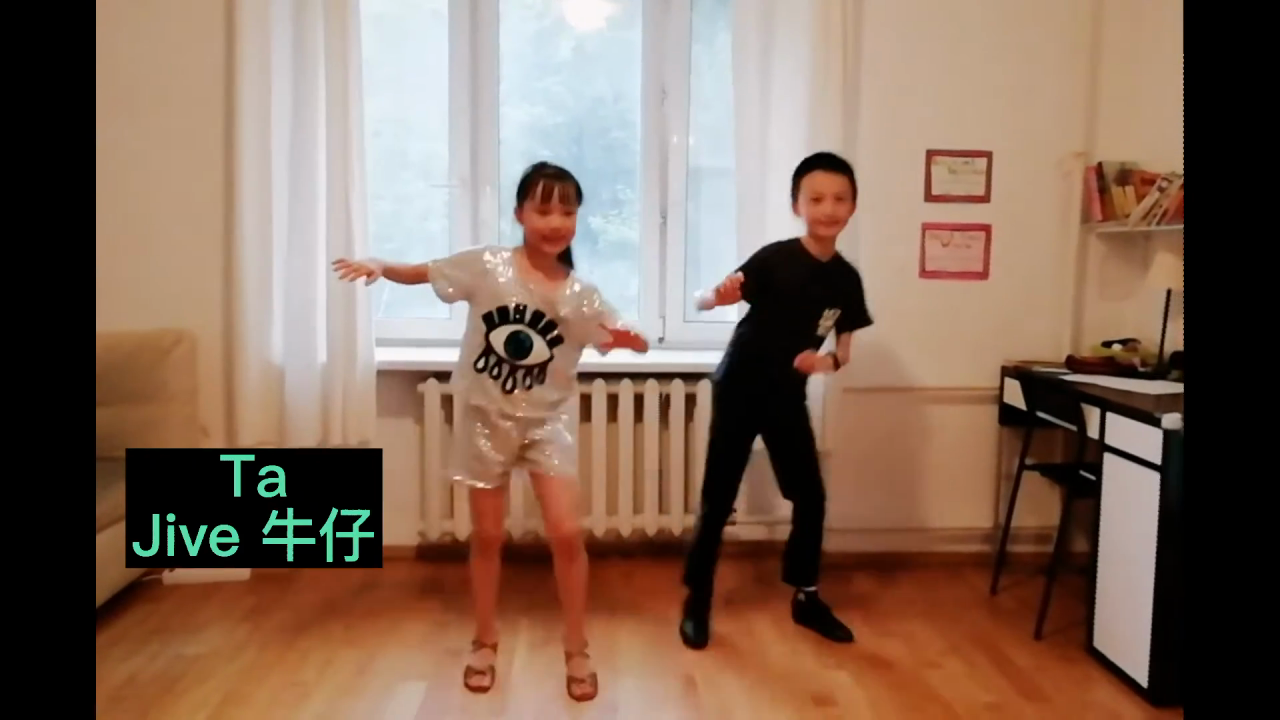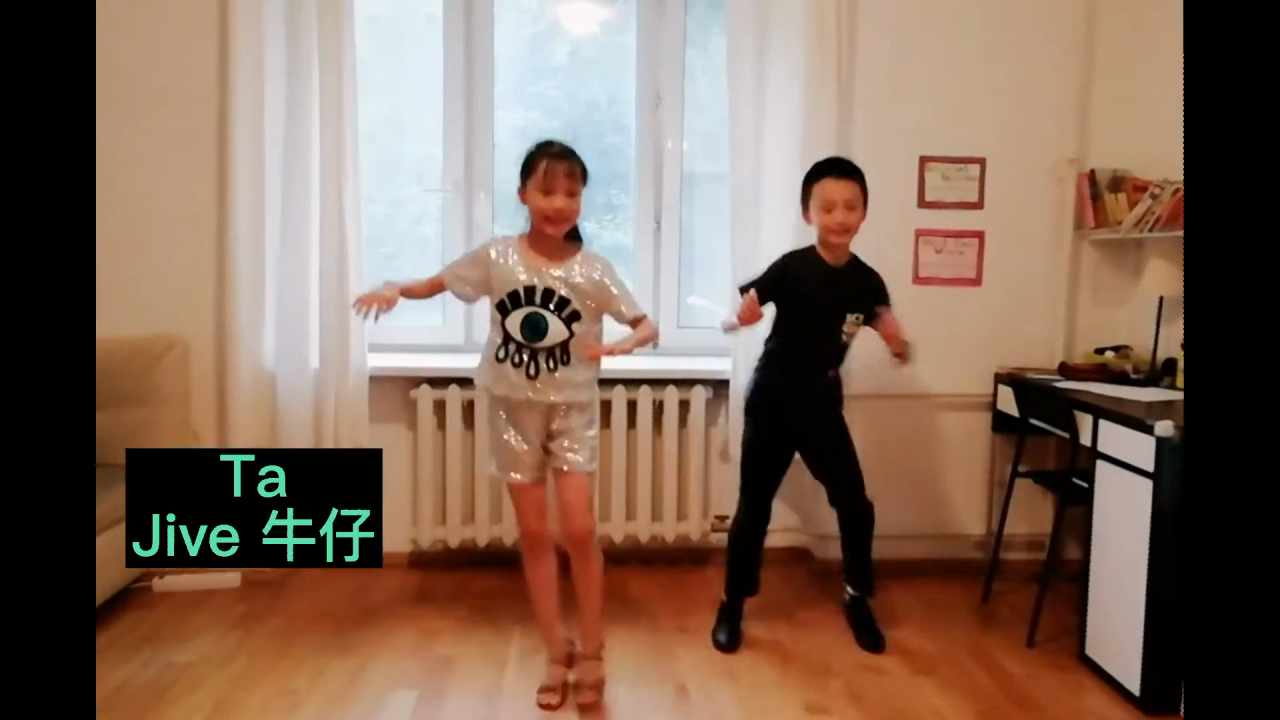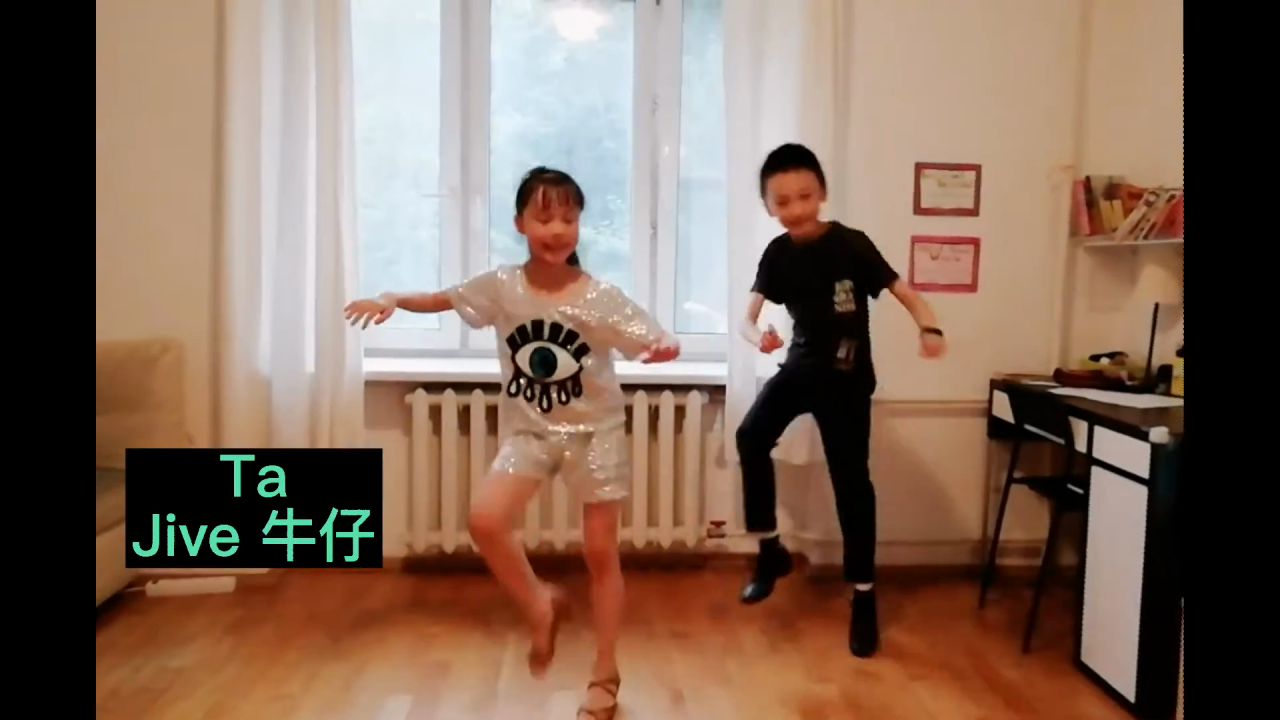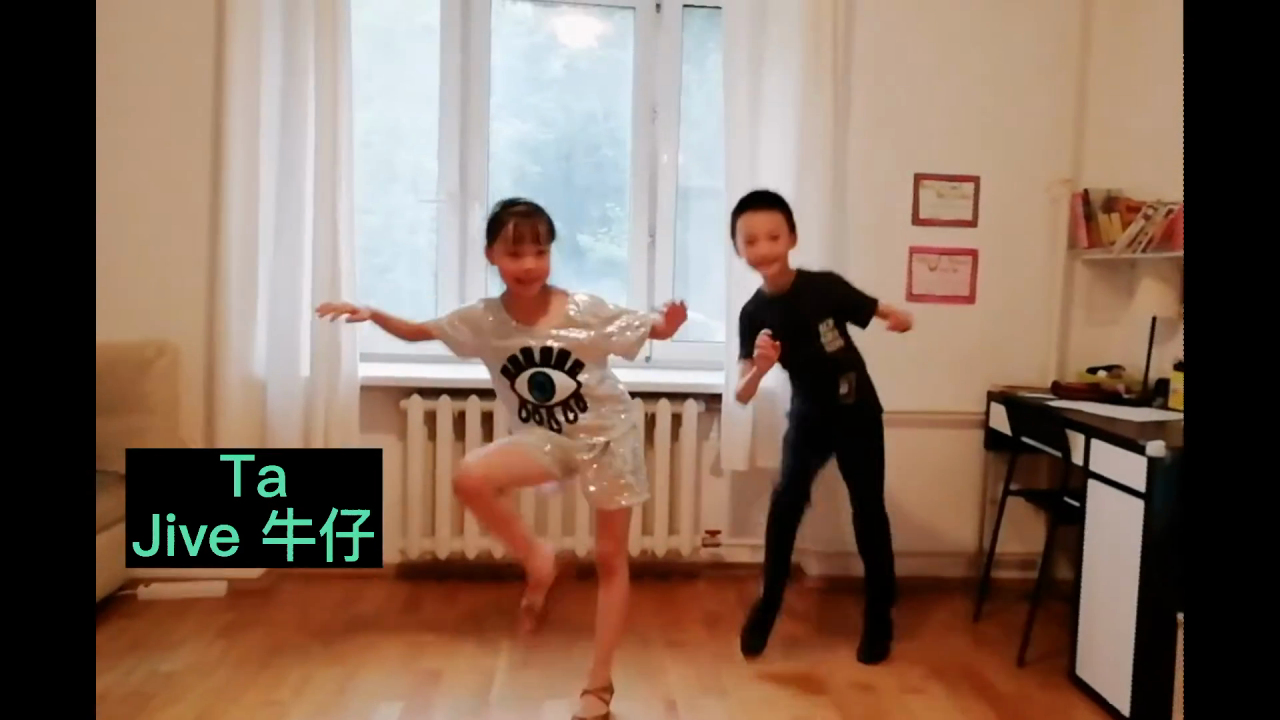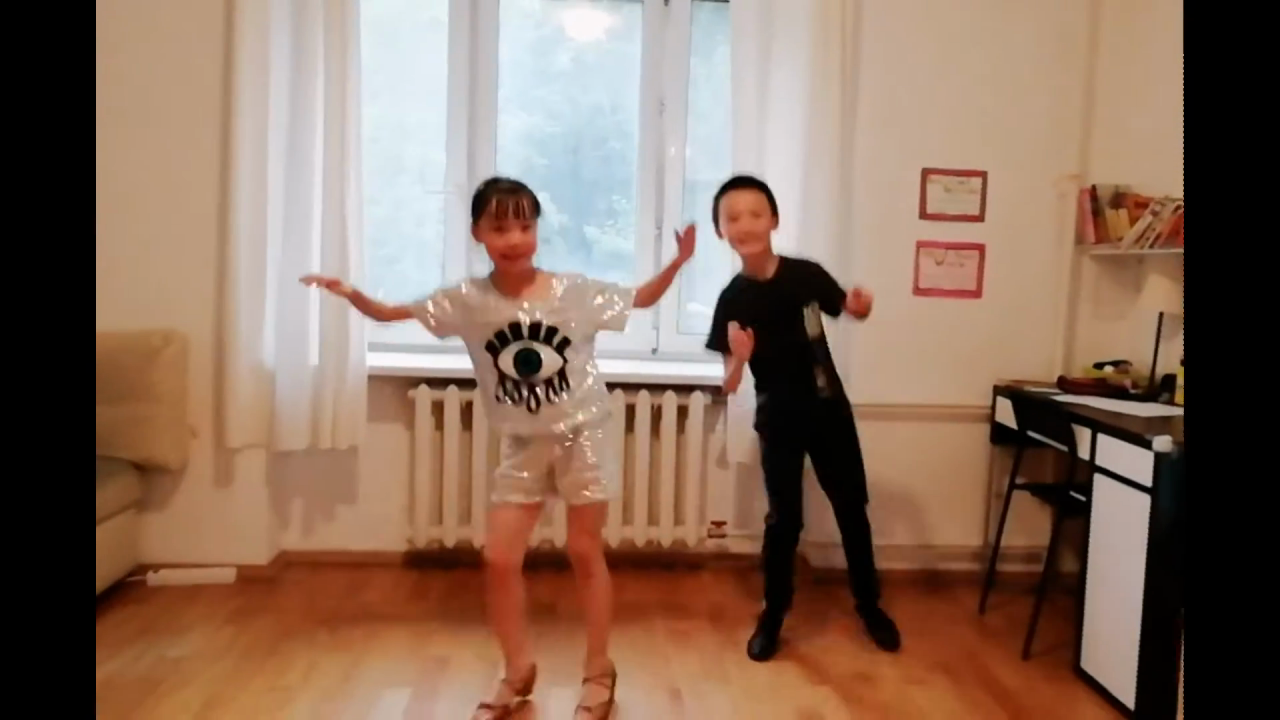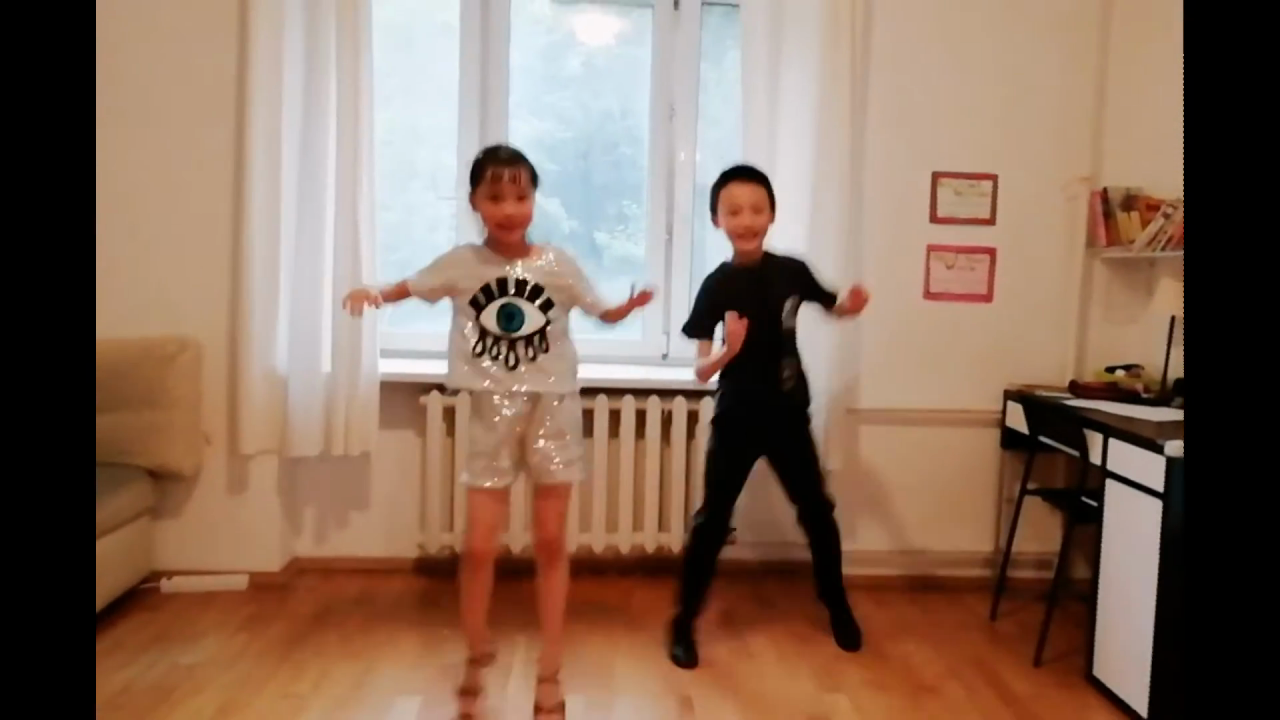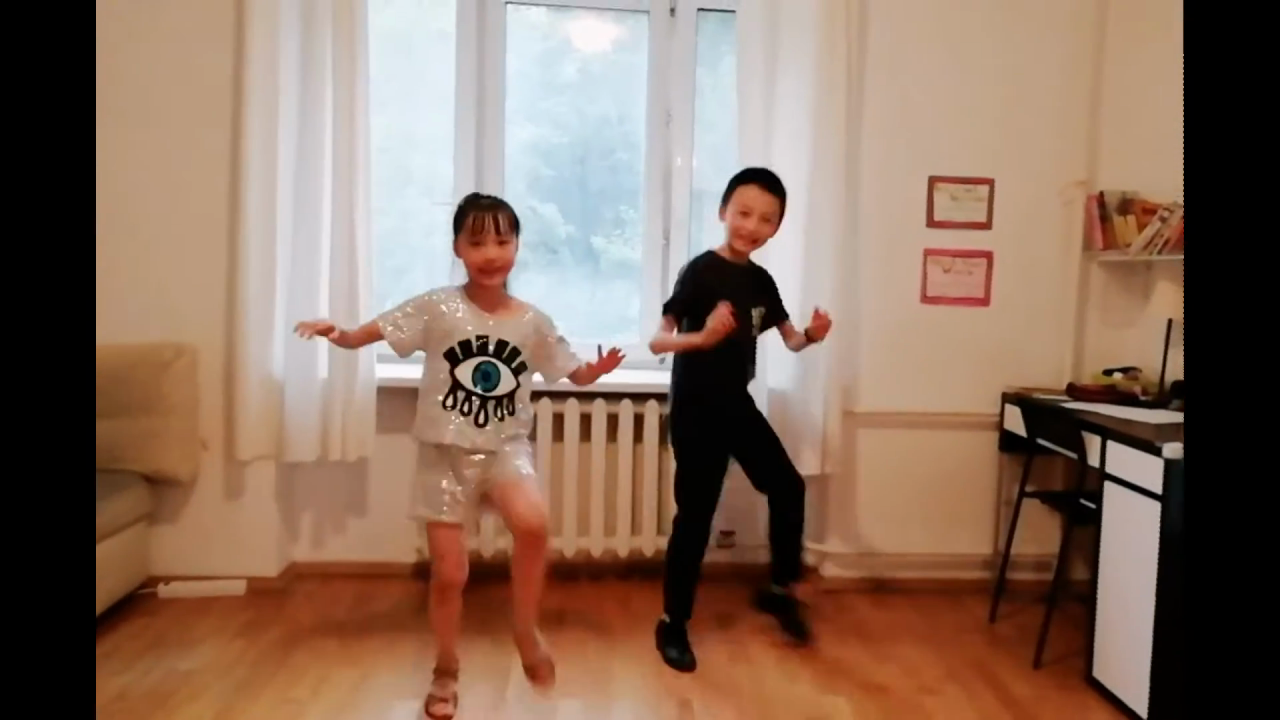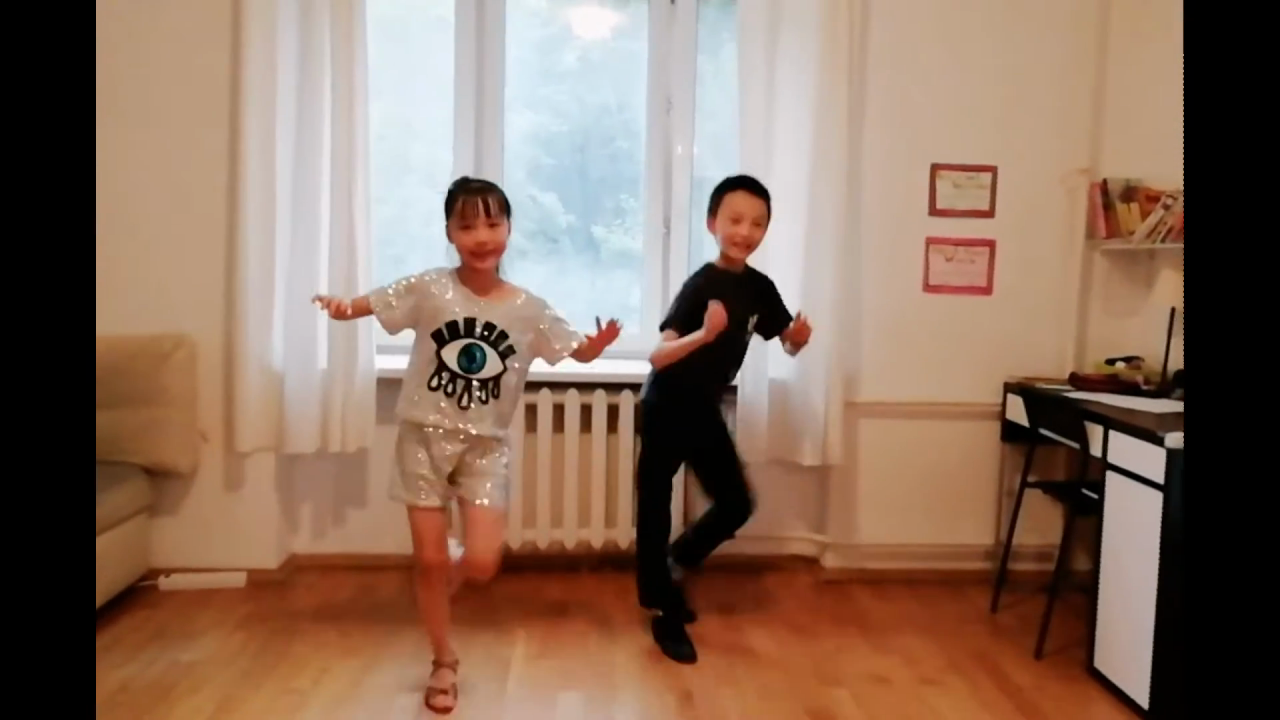
dt=0.2s
person 1, frame 1
left shoulder: (582, 294)
right shoulder: (487, 265)
left elbow: (638, 341)
right elbow: (420, 274)
left wrist: (627, 339)
right wrist: (377, 267)
left hip: (546, 418)
right hip: (485, 417)
left knee: (566, 535)
right knee: (487, 537)
left ankle: (576, 650)
right ankle: (484, 643)
person 1, frame 2
left shoulder: (593, 270)
right shoulder: (495, 257)
left elbow: (643, 323)
right elbow: (435, 285)
left wrist: (617, 343)
right wrist: (394, 289)
left hip: (573, 408)
right hip: (514, 409)
left knee: (579, 530)
right knee: (534, 535)
left ankle: (591, 651)
right ankle: (559, 651)
person 1, frame 3
left shoulder: (603, 298)
right shoulder: (500, 286)
left elbow: (658, 341)
right elbow: (439, 300)
left wrist: (663, 350)
right wrist: (394, 300)
left hip: (593, 430)
right hip: (530, 430)
left knee: (601, 553)
right knee: (485, 524)
left ankle: (605, 675)
right ankle: (542, 608)
person 1, frame 4
left shoulder: (588, 312)
right shoulder: (481, 320)
left elbow: (650, 327)
right elbow: (414, 331)
left wrist: (670, 322)
right wrist: (371, 314)
left hip: (608, 439)
right hip: (543, 439)
left knee: (610, 561)
right knee: (470, 480)
right ankle: (537, 561)
person 1, frame 5
left shoulder: (573, 289)
right shoulder: (467, 298)
left elbow: (638, 300)
right elbow: (394, 313)
left wrist: (673, 269)
right wrist: (350, 293)
left hip: (580, 431)
right hip: (521, 438)
left knee: (586, 557)
right knee: (500, 560)
left ankle: (599, 674)
right ankle: (518, 673)
person 1, frame 6
left shoulder: (558, 264)
right shoulder: (461, 262)
left elbow: (603, 313)
right elbow: (403, 290)
left wrist: (631, 307)
right wrist: (372, 294)
left hip: (551, 409)
right hip: (492, 411)
left knee: (550, 544)
right knee: (480, 545)
right ankle: (477, 656)
person 1, frame 7
left shoulder: (534, 323)
right shoulder: (436, 308)
left elbow: (575, 374)
right elbow: (364, 334)
left wrist: (599, 368)
right wrist: (335, 333)
left hip: (506, 446)
right hip: (444, 451)
left knee: (534, 522)
right knee: (447, 574)
left ankle: (526, 630)
right ankle: (446, 669)
person 1, frame 8
left shoulder: (527, 307)
right shoulder: (428, 289)
left elbow: (582, 352)
right elbow: (358, 307)
left wrist: (599, 344)
right wrist: (340, 307)
left hip: (485, 440)
right hip: (425, 434)
left knee: (481, 563)
right knee: (431, 560)
left ankle: (451, 588)
right ankle: (444, 662)
person 2, frame 1
left shoulder: (846, 280)
right shoulder: (774, 259)
left elbow: (844, 351)
right elbow: (706, 301)
left wrist: (828, 360)
right wrist: (721, 296)
left hip: (788, 396)
right hip: (739, 388)
left knee: (809, 495)
right knee: (719, 495)
left ankle: (806, 595)
right ankle: (696, 599)
person 2, frame 2
left shoulder: (865, 282)
right shoulder: (791, 267)
left elbow: (899, 346)
right elbow: (733, 310)
left wrist: (898, 342)
right wrist: (743, 314)
left hip: (820, 408)
right hip: (770, 400)
left knee: (856, 507)
right knee: (753, 507)
left ankle: (857, 599)
right ankle: (734, 603)
person 2, frame 3
left shoulder: (850, 244)
right shoulder: (774, 255)
left elbow: (904, 292)
right elbow: (749, 320)
left wrist: (931, 328)
right wrist: (760, 335)
left hip: (849, 379)
right hip: (800, 366)
left knee: (851, 485)
right knee: (752, 436)
left ankle: (862, 593)
right ankle: (769, 551)
person 2, frame 4
left shoulder: (826, 287)
right shoulder: (754, 315)
left elbow: (890, 316)
right elbow: (742, 393)
left wrist: (899, 319)
right wrist: (759, 367)
left hip: (859, 415)
right hip: (810, 416)
left knee: (870, 518)
right knee: (786, 500)
left ankle: (879, 617)
right ankle: (769, 599)
person 2, frame 5
left shoulder: (807, 274)
right shoulder: (733, 301)
left elbow: (859, 308)
right elbow: (728, 384)
left wrist: (858, 306)
right wrist: (738, 360)
left hip: (829, 413)
right hip: (778, 421)
left knee: (852, 511)
right knee: (784, 519)
left ankle: (870, 602)
right ankle: (772, 614)
person 2, frame 6
left shoulder: (791, 270)
right shoulder: (717, 286)
left elbow: (833, 307)
right elbow: (701, 366)
left wrist: (851, 306)
right wrist: (726, 350)
left hip: (788, 412)
right hip: (737, 416)
left knee: (817, 510)
right knee: (712, 517)
left ankle: (836, 604)
right ankle: (684, 618)
person 2, frame 7
left shoulder: (761, 280)
right shoulder: (699, 272)
left elbow: (790, 339)
right elbow: (658, 341)
left wrist: (812, 334)
right wrist: (705, 337)
left hip: (737, 406)
right hip: (694, 410)
left knee: (787, 489)
right knee: (694, 515)
left ankle: (781, 589)
right ankle: (672, 623)
person 2, frame 8
left shoulder: (760, 287)
right shoulder: (701, 286)
left elbow: (790, 341)
right elbow: (659, 358)
left wrist: (800, 335)
right wrist: (704, 334)
left hip: (705, 412)
right hip: (667, 412)
left knee: (737, 502)
right knee: (655, 511)
left ankle: (671, 571)
right ankle: (662, 615)
